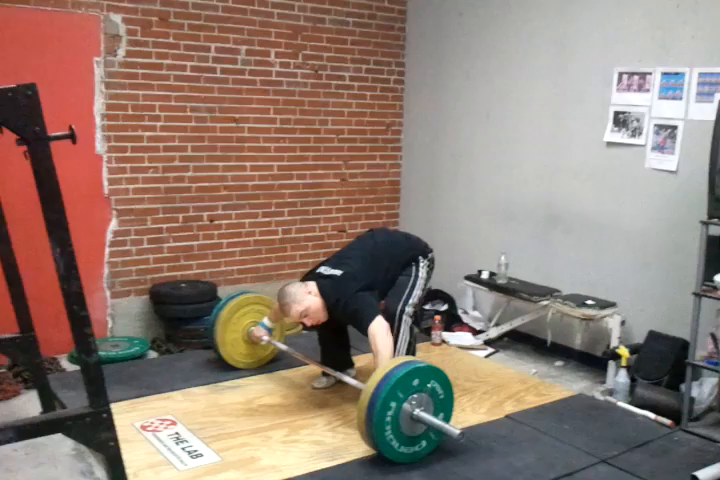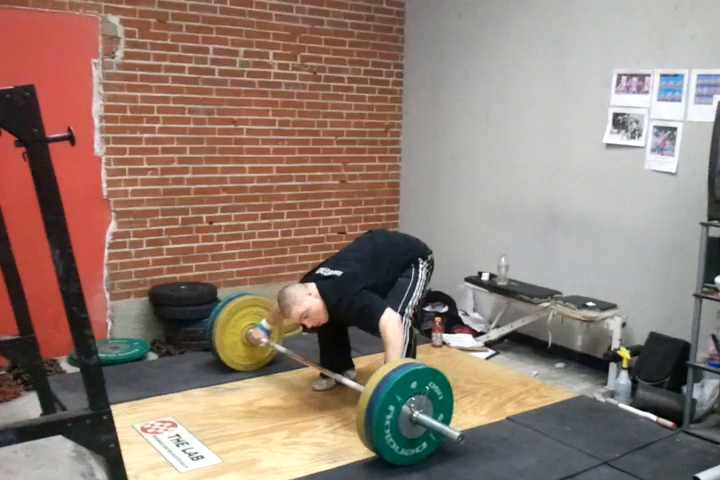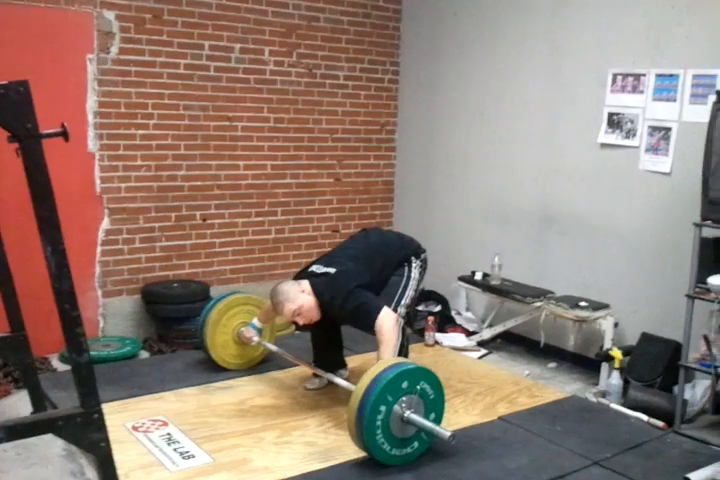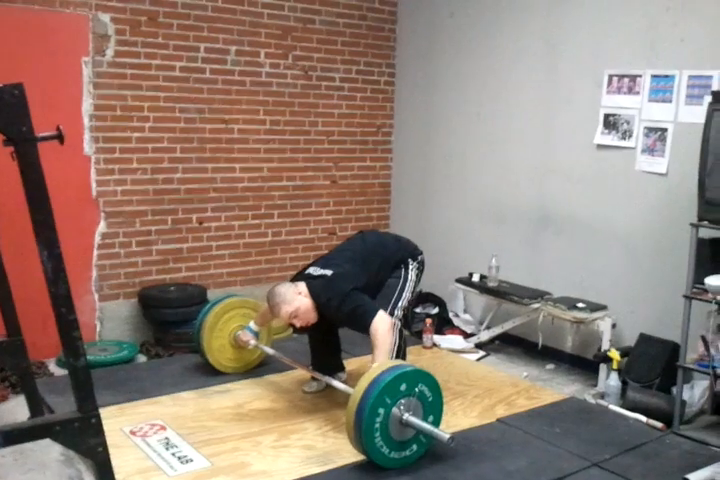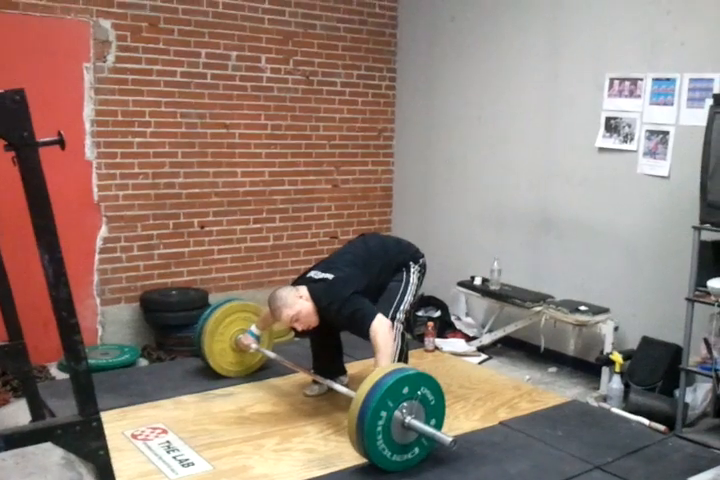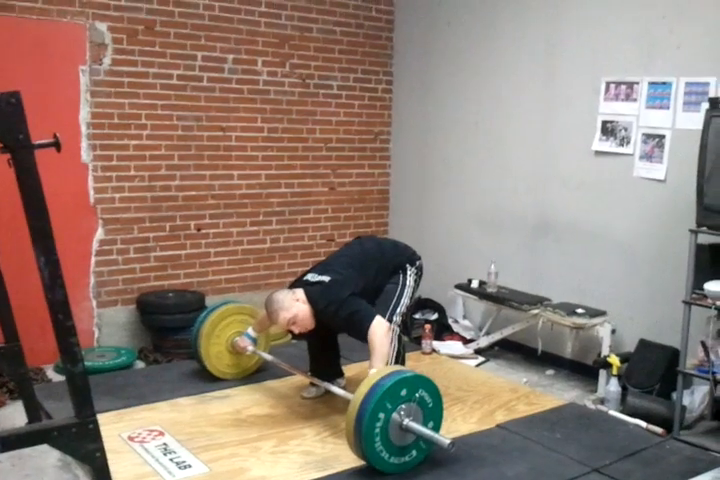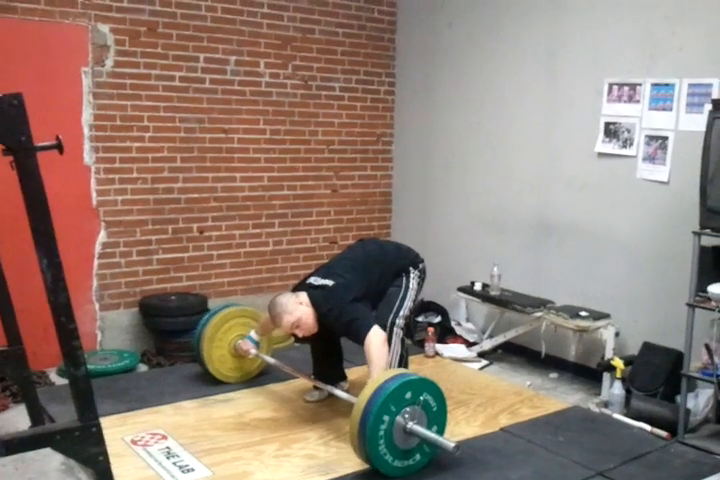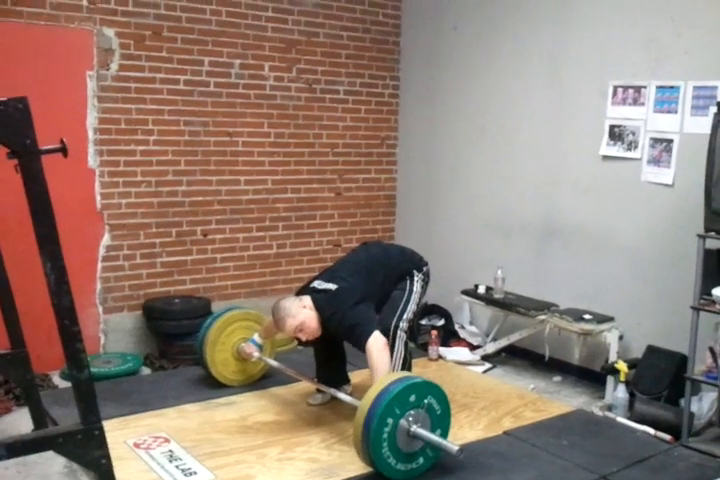
dt=0.1s
person 1, frame 1
left shoulder: (342, 294)
right shoulder: (308, 285)
left elbow: (380, 329)
right elbow: (286, 302)
right wrist: (266, 325)
left hip: (413, 258)
right hip: (377, 248)
left knee: (398, 315)
right knee: (329, 315)
right ankle: (339, 368)
person 1, frame 2
left shoulder: (343, 295)
right shoulder: (308, 286)
left elbow: (391, 320)
right elbow: (286, 304)
right wrist: (264, 327)
left hip: (413, 259)
right hip: (376, 252)
left knee: (399, 315)
right knee: (330, 316)
right ankle: (339, 369)
person 1, frame 3
left shoulder: (337, 293)
right shoulder: (299, 284)
left elbow: (388, 319)
right elbow: (277, 303)
right wrist: (255, 325)
left hip: (407, 258)
right hip: (371, 253)
left knee: (392, 312)
right knee: (323, 314)
right ankle: (332, 368)
person 1, frame 4
left shoulder: (334, 295)
right shoulder: (297, 286)
left elbow: (384, 322)
right elbow: (274, 305)
right wrist: (252, 328)
left hip: (403, 260)
right hip: (367, 254)
left knee: (389, 314)
right knee: (320, 317)
right ankle: (330, 371)
person 1, frame 5
left shoulder: (334, 299)
right shoulder: (298, 290)
left elbow: (383, 327)
right elbow: (275, 309)
right wrist: (253, 333)
left hip: (405, 263)
right hip: (369, 256)
left knee: (392, 320)
right knee: (322, 320)
right ankle: (331, 375)
person 1, frame 6
left shoulder: (331, 301)
right shoulder: (295, 293)
left elbow: (381, 327)
right elbow: (273, 312)
right wrist: (250, 335)
left hip: (401, 265)
right hip: (366, 261)
left knee: (389, 321)
right knee: (319, 323)
right ankle: (329, 377)
person 1, frame 7
left shoulder: (334, 306)
right shoulder: (297, 298)
left elbow: (377, 338)
right elbow: (275, 315)
right wrist: (252, 338)
left hip: (405, 268)
right hip: (368, 260)
left knee: (388, 326)
right knee: (323, 325)
right ankle: (332, 381)
person 1, frame 8
left shoulder: (338, 309)
right shoulder: (302, 300)
left elbow: (378, 344)
right elbow: (279, 319)
right wrist: (256, 341)
left hip: (409, 271)
right hip: (372, 264)
left knee: (392, 329)
right knee: (326, 328)
right ankle: (335, 384)
